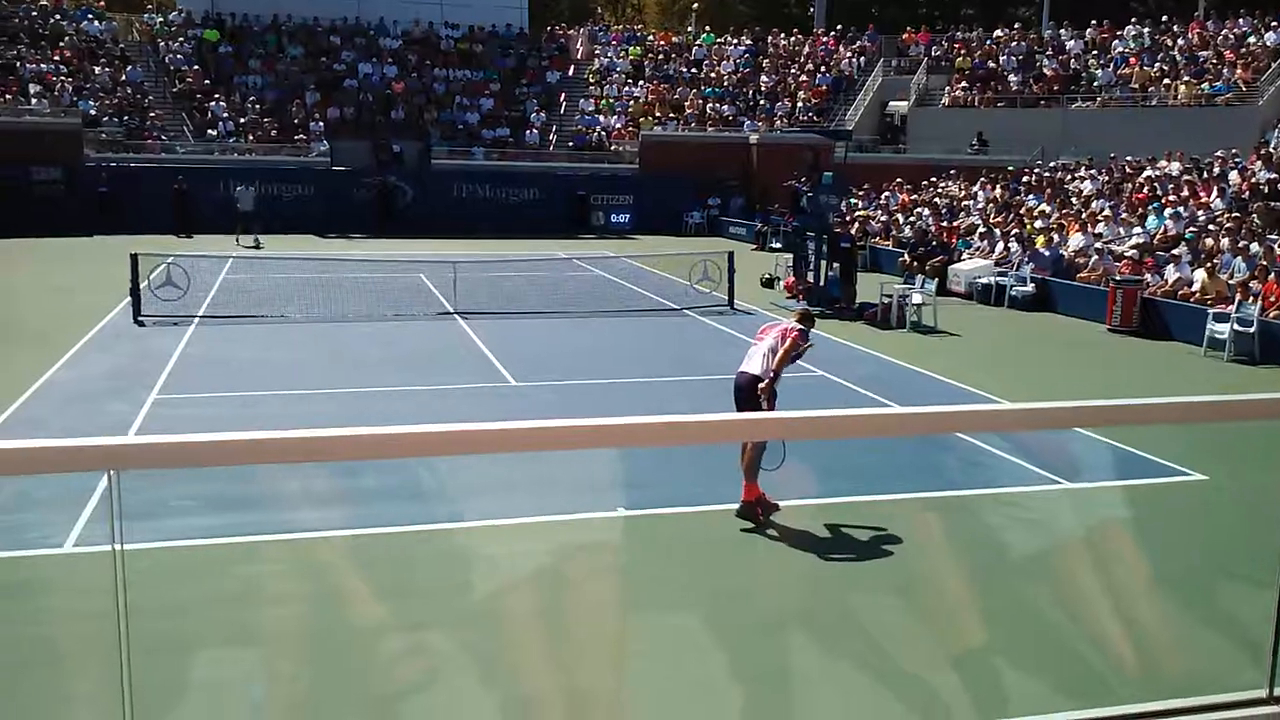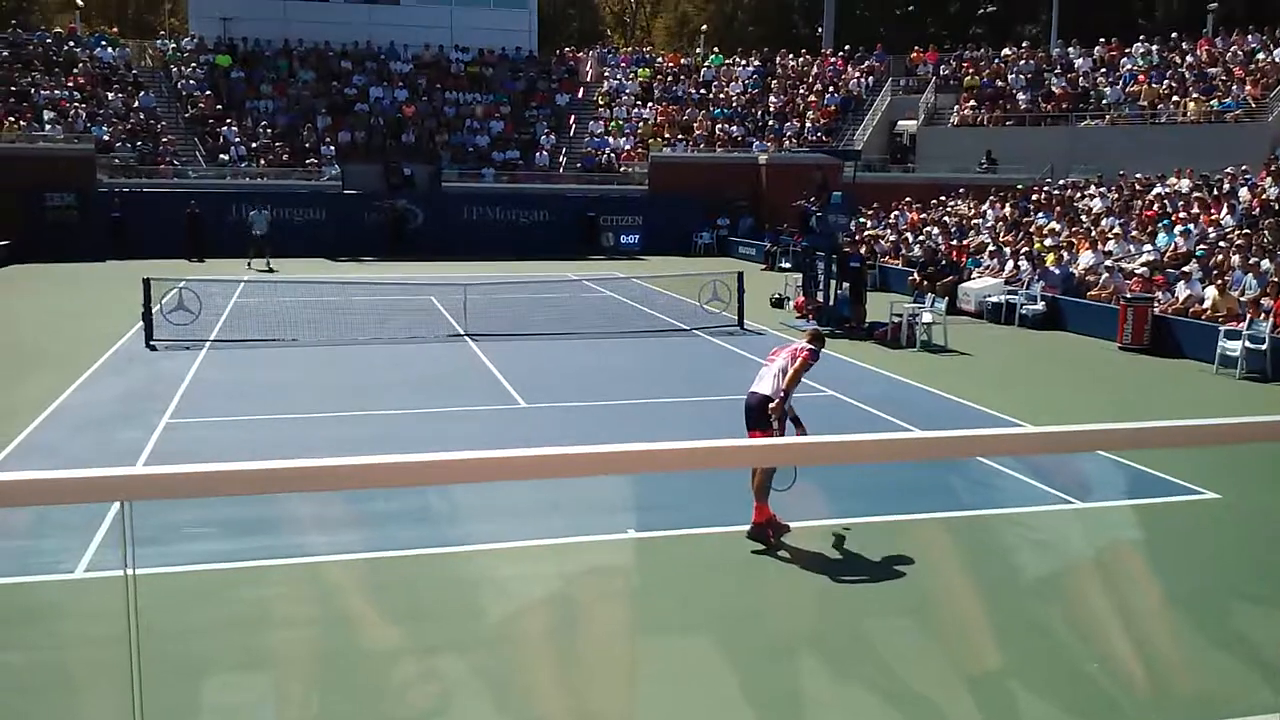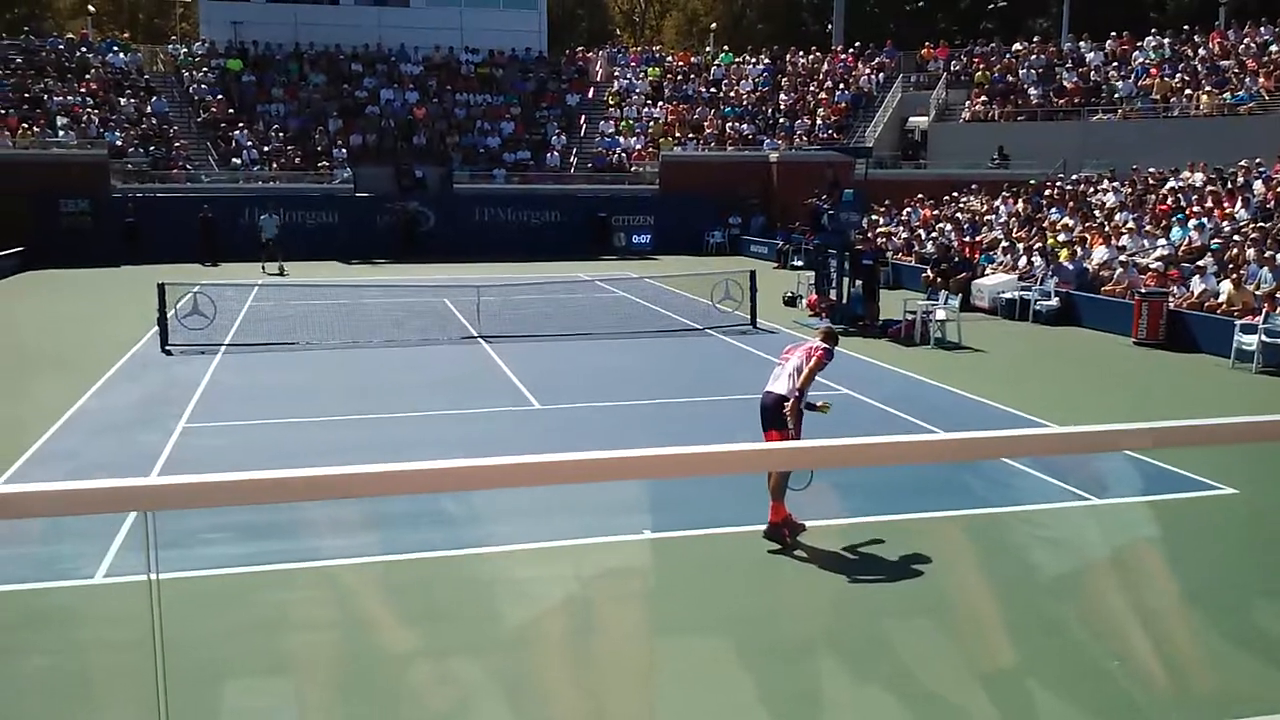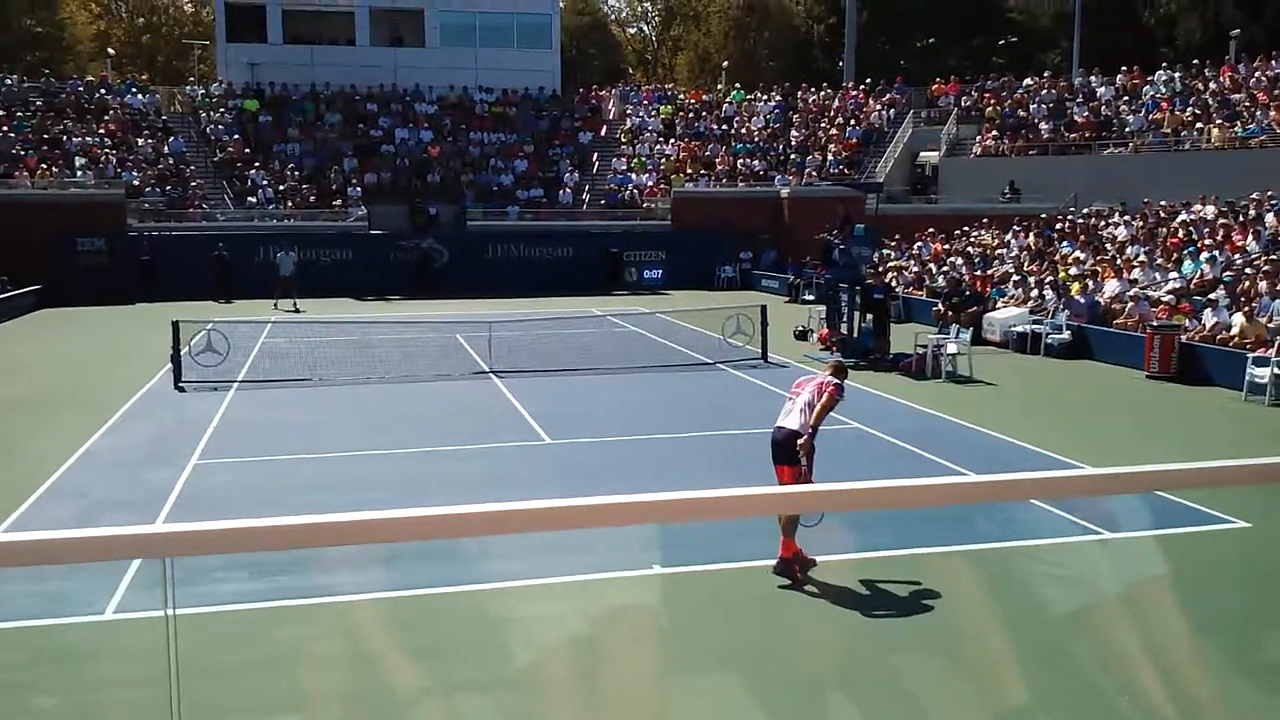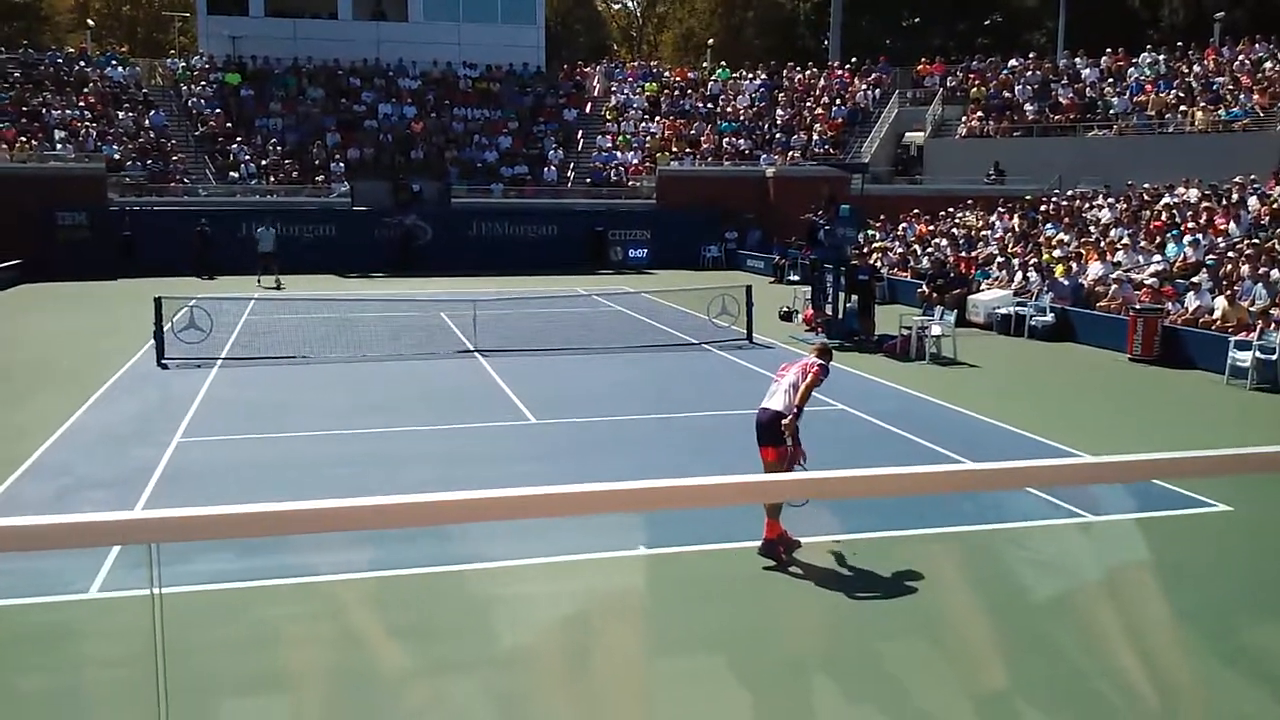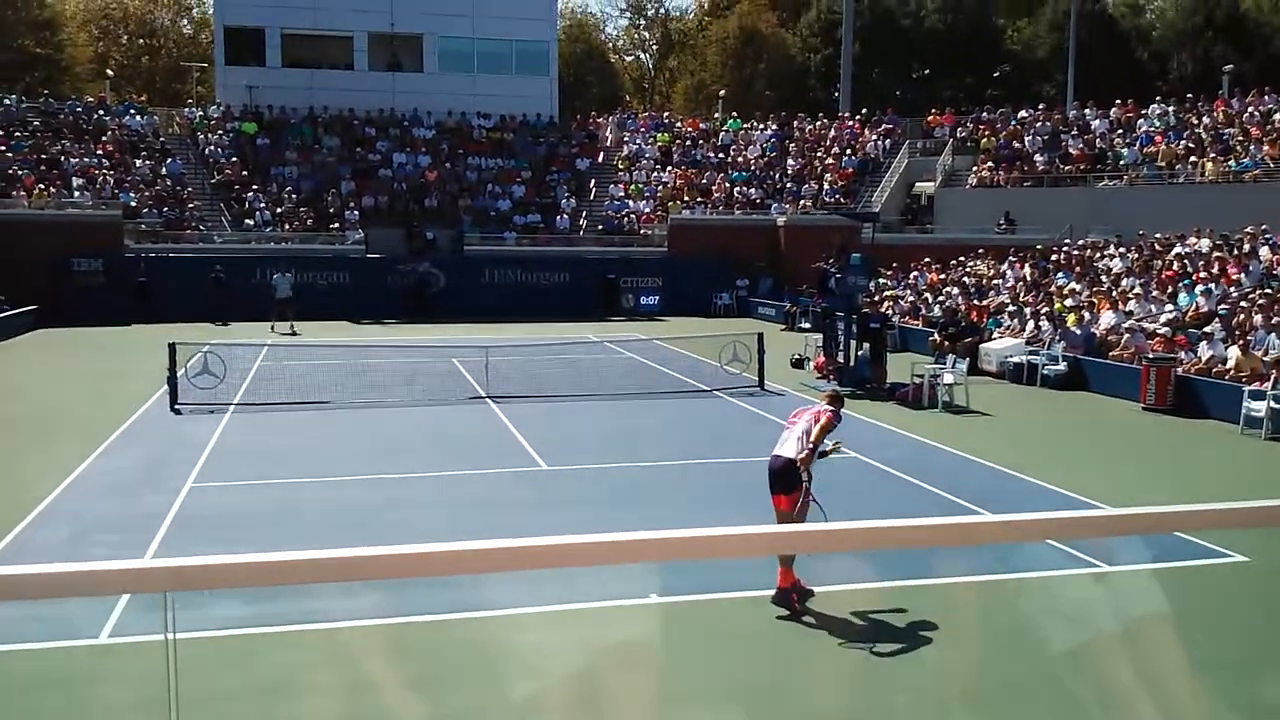
dt=0.4s
person 1, frame 1
left shoulder: (770, 327)
right shoulder: (799, 330)
right elbow: (784, 353)
left wrist: (799, 353)
right wrist: (770, 381)
left hip: (742, 377)
right hip: (758, 383)
left knee: (750, 440)
right knee: (757, 443)
left ankle: (754, 495)
right ankle: (748, 502)
person 1, frame 2
left shoulder: (782, 349)
right shoulder: (810, 350)
right elbow: (794, 372)
left wrist: (798, 423)
right wrist: (781, 400)
left hip: (753, 398)
right hip: (768, 403)
right knee: (768, 464)
left ankle: (765, 517)
right ankle: (758, 524)
person 1, frame 3
left shoulder: (794, 347)
right shoulder: (824, 349)
right elbow: (809, 371)
left wrist: (812, 406)
right wrist: (796, 400)
left hip: (768, 398)
right hip: (784, 403)
left ankle: (781, 517)
right ankle: (774, 523)
person 1, frame 4
left shoulder: (803, 381)
right shoulder: (835, 384)
right elbow: (821, 407)
left wrist: (831, 407)
right wrist: (810, 435)
left hip: (779, 433)
right hip: (797, 438)
left ankle: (792, 552)
right ankle: (785, 559)
person 1, frame 5
left shoulder: (789, 365)
right shoulder: (820, 366)
right elbow: (806, 387)
left wrist: (797, 444)
right wrist: (794, 415)
left hip: (763, 415)
right hip: (780, 420)
left ankle: (777, 533)
right ankle: (769, 540)
person 1, frame 6
left shoulder: (801, 411)
right shoulder: (832, 412)
right elbow: (821, 427)
left wrist: (822, 452)
right wrist: (810, 452)
left hip: (775, 462)
right hip: (792, 467)
left ankle: (790, 582)
right ankle: (783, 589)
